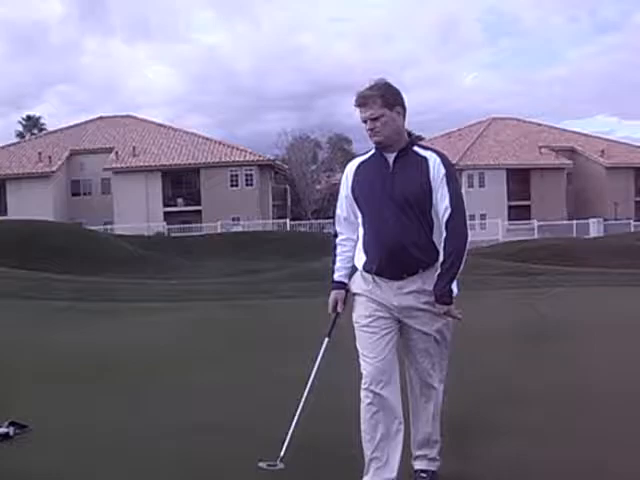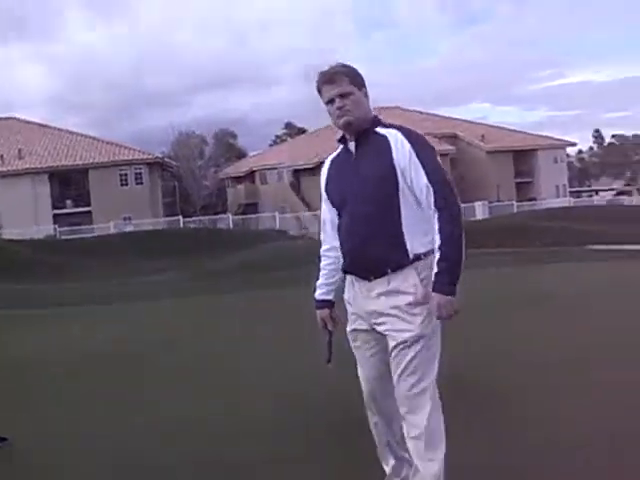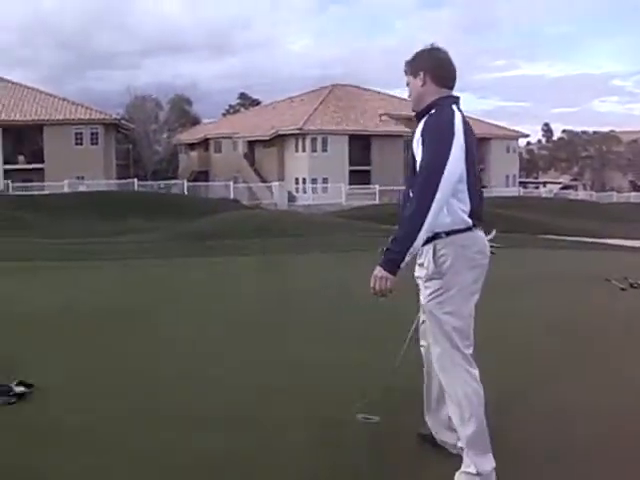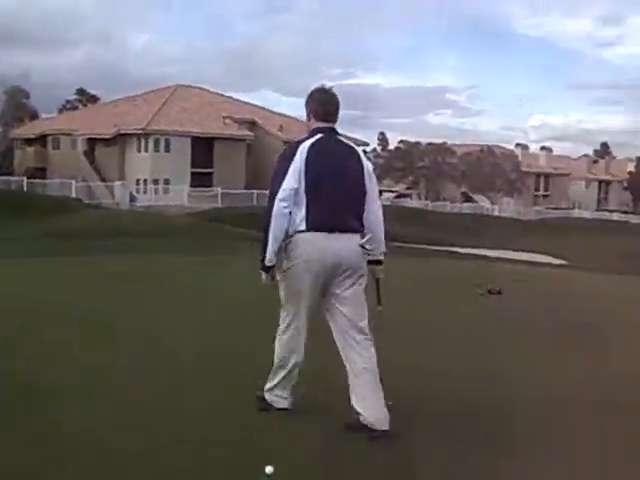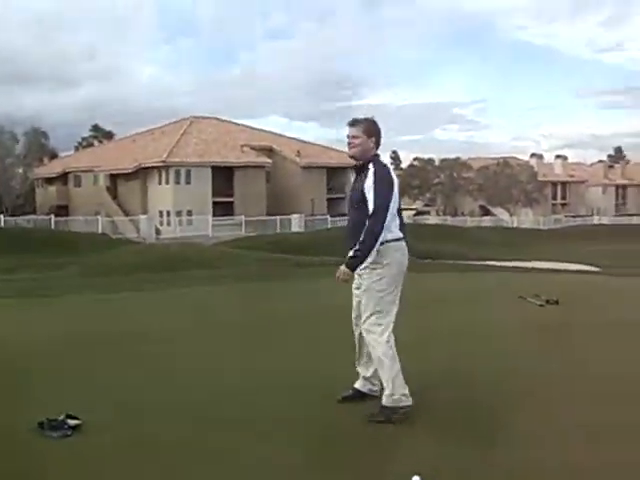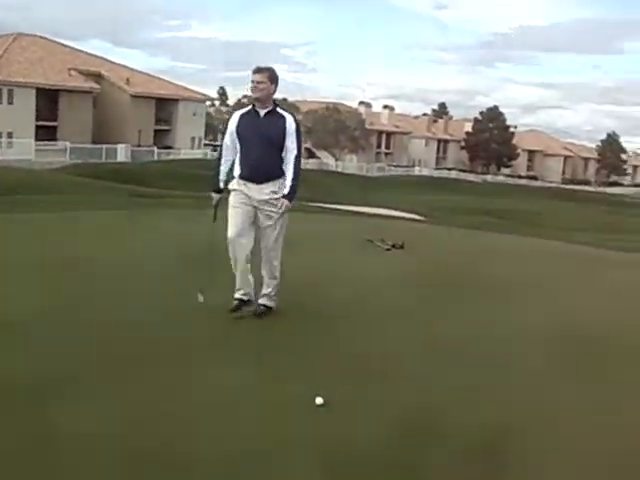
dt=0.7s
person 1, frame 1
left shoulder: (433, 164)
right shoulder: (356, 171)
left elbow: (455, 228)
right elbow: (346, 231)
left wrist: (445, 290)
right wrist: (340, 281)
left hip: (423, 287)
right hip: (371, 290)
left knee: (426, 380)
right knee: (376, 384)
person 1, frame 2
left shoulder: (402, 143)
right shoulder: (332, 167)
left elbow: (446, 209)
right elbow: (332, 238)
left wrist: (446, 283)
right wrist: (324, 295)
left hip: (409, 287)
right hip: (359, 293)
left knee: (414, 398)
right knee: (376, 397)
person 1, frame 3
left shoulder: (437, 123)
right shoulder: (455, 123)
left elbow: (425, 198)
left wrist: (390, 260)
left hip: (450, 250)
right hip: (464, 244)
left knee: (452, 360)
right knee: (439, 349)
right ankle: (442, 429)
person 1, frame 4
left shoulder: (296, 153)
right shoulder: (357, 156)
left elbow: (279, 208)
right elbow: (372, 209)
left wrist: (269, 260)
right wrist: (376, 254)
left hip: (307, 247)
right hip: (349, 248)
left knee: (292, 327)
right knee: (355, 333)
left ankle: (277, 395)
right ankle: (375, 416)
person 1, frame 5
left shoulder: (379, 174)
right shoulder: (359, 176)
left elbow: (378, 221)
left wrist: (354, 261)
right wrist: (353, 259)
left hip: (383, 257)
right hip: (366, 262)
left knee: (375, 326)
right knee: (363, 325)
left ankle: (396, 399)
right ankle: (367, 383)
person 1, frame 6
left shoulder: (287, 121)
right shoulder: (238, 118)
left elbow: (293, 159)
right elbow: (227, 153)
left wrist: (289, 194)
right wrist: (218, 186)
left hip: (273, 190)
right hip: (242, 187)
left knee: (270, 248)
right knee: (236, 236)
left ankle: (267, 298)
right ankle: (243, 293)
